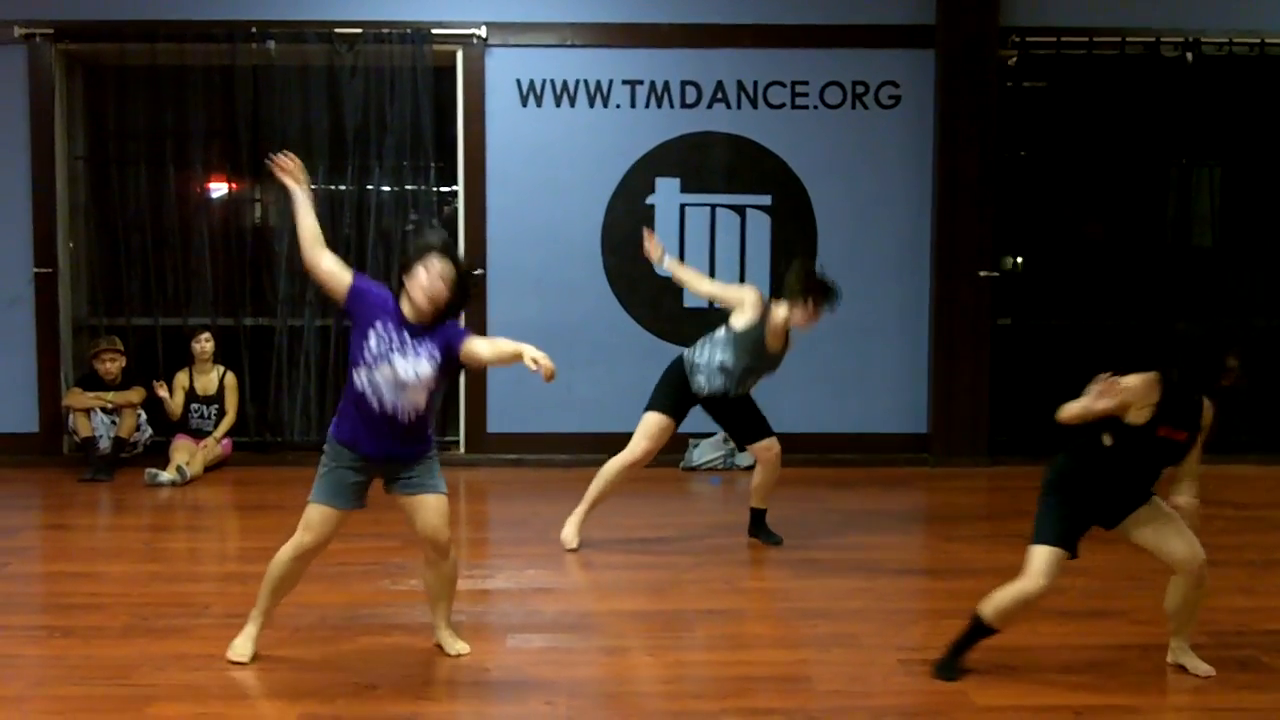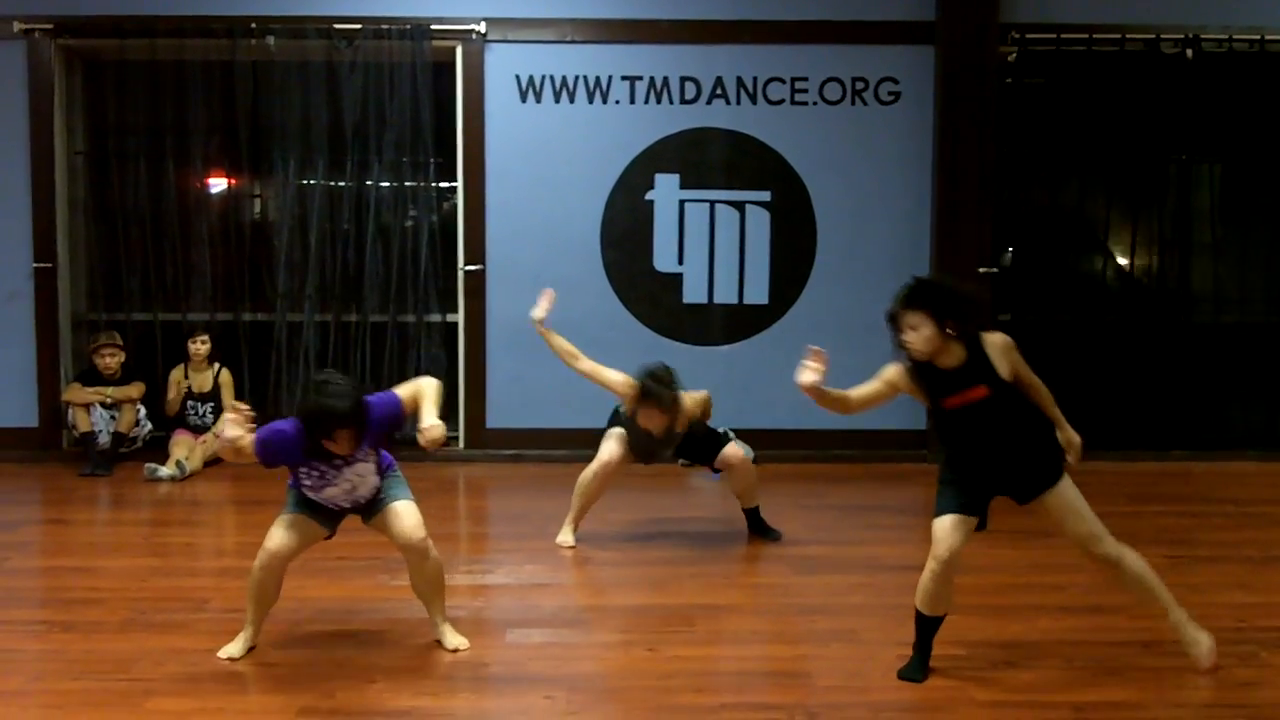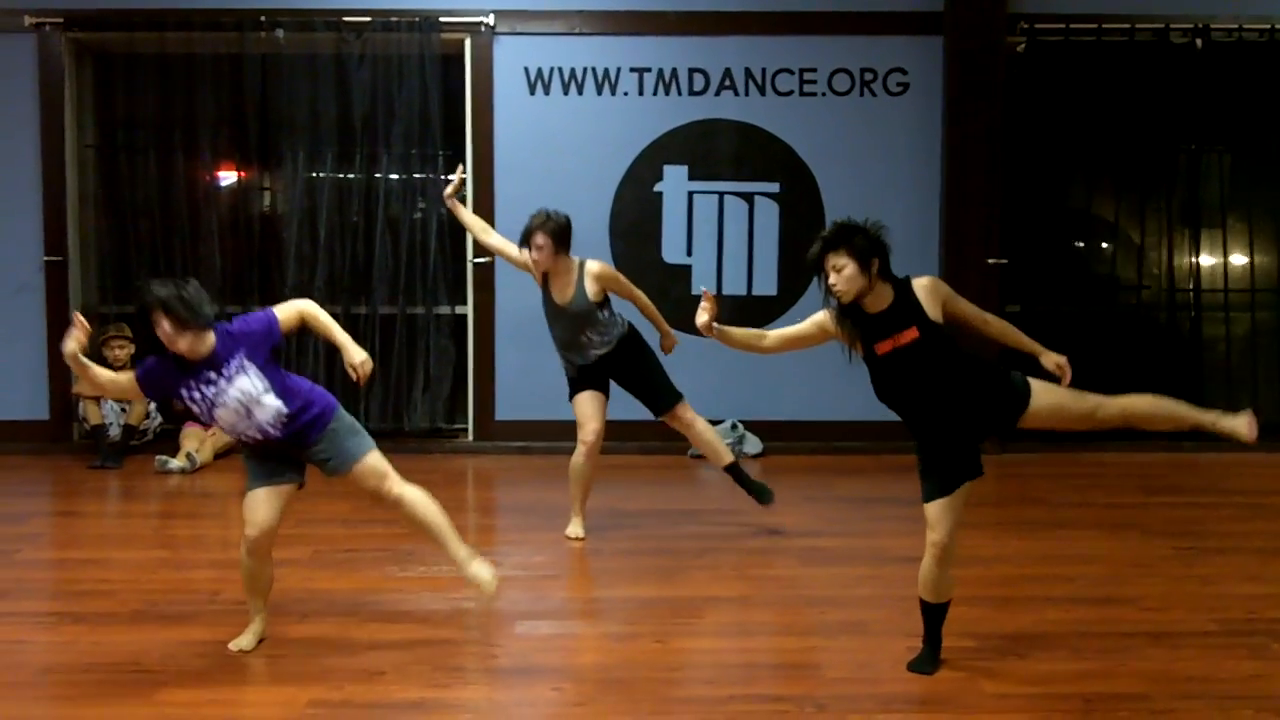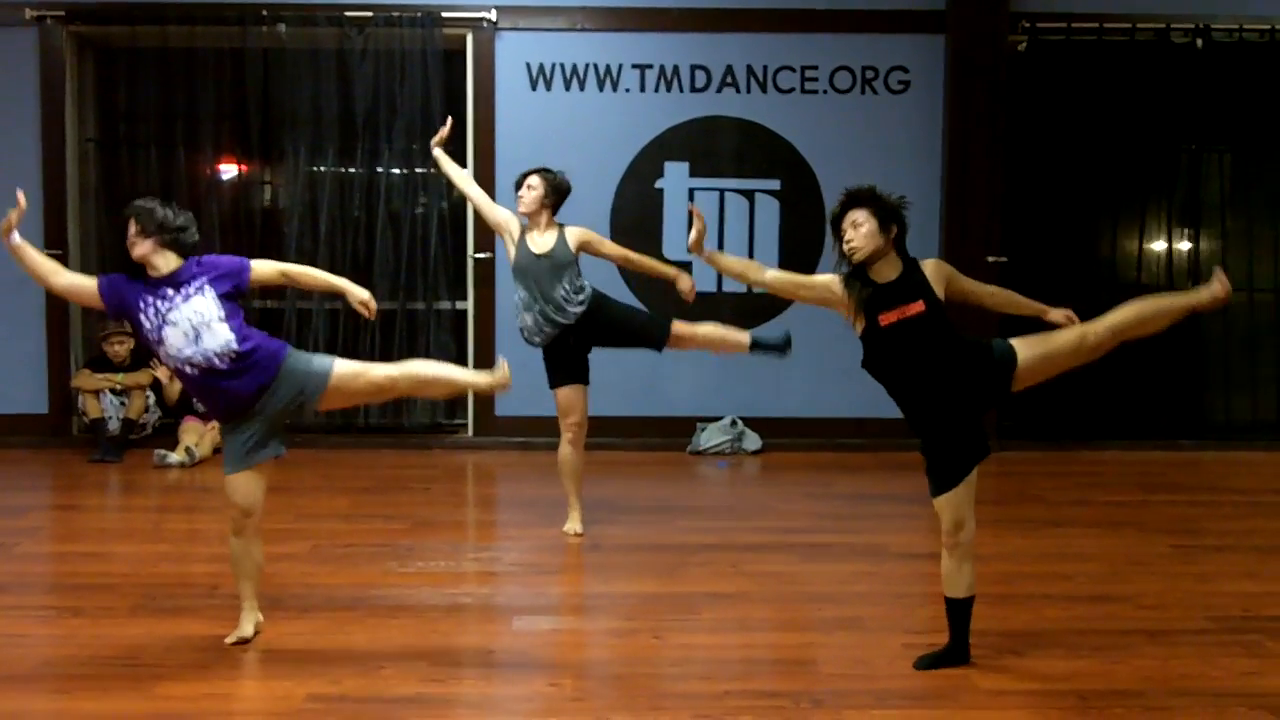
dt=0.5s
person 1, frame 1
left shoulder: (1203, 410)
right shoulder: (1145, 388)
left elbow: (1187, 469)
right elbow: (1067, 416)
left wrist: (1186, 495)
right wrist: (1092, 405)
left hip: (1125, 493)
right hip: (1074, 488)
left knee: (1192, 560)
right knee: (1034, 584)
left ankle: (1180, 649)
right ankle: (956, 651)
person 1, frame 2
left shoulder: (996, 346)
right shoulder: (907, 375)
left elbow: (1029, 382)
right elbow: (849, 404)
left wrist: (1062, 426)
right wrist: (816, 389)
left hip: (1027, 456)
right hip: (965, 470)
left knee: (1099, 543)
right knee: (943, 555)
left ankle: (1180, 621)
right ankle: (921, 654)
person 1, frame 3
left shoulder: (926, 290)
right shoulder: (838, 322)
left elbow: (983, 321)
right elbow: (767, 340)
left wrist: (1041, 351)
right wrist: (715, 330)
left hip: (991, 394)
right hip: (939, 434)
left knee: (1105, 410)
right knee: (939, 543)
left ankle: (1219, 421)
right ankle: (931, 646)
person 1, frame 4
left shoulder: (931, 272)
right shoulder: (841, 290)
left elbow: (986, 294)
right elbow: (764, 276)
left wrist: (1045, 310)
right wrist: (704, 252)
left hip: (985, 371)
right hip: (940, 418)
left knee: (1094, 335)
right knee: (956, 534)
left ankle: (1198, 299)
right ankle: (958, 645)
person 2, frame 1
left shoulder: (447, 333)
right shoulder: (372, 301)
left elbow: (488, 351)
right elbow: (315, 258)
left wrist: (527, 352)
right wrist: (300, 193)
left hip: (413, 454)
right hip: (351, 449)
left knee: (436, 539)
right knee: (307, 542)
left ankle: (443, 627)
right ankle: (253, 627)
person 2, frame 2
left shoulder: (372, 414)
right shoulder: (288, 436)
left elbow: (425, 383)
right elbow: (235, 454)
left wrist: (428, 417)
right wrist: (231, 438)
left hip: (379, 483)
right hip: (315, 500)
left knee: (416, 541)
right knee: (272, 553)
left ankle: (441, 624)
right ankle: (249, 632)
person 2, frame 3
left shoulder: (243, 333)
right shoulder: (167, 372)
left elbow: (302, 307)
right elbow: (111, 384)
left wrist: (348, 346)
right wrist: (76, 358)
left hip: (319, 422)
right hip: (268, 451)
left knee: (390, 487)
right knee: (256, 535)
left ankle: (464, 557)
right ankle: (256, 623)
person 2, frame 4
left shoulder: (211, 269)
right shoulder: (130, 291)
left elbow: (282, 271)
right elbow: (62, 281)
left wrist: (346, 286)
left hip: (281, 374)
right hip: (239, 414)
left knee: (385, 379)
right knee: (242, 515)
left ankle: (482, 380)
right ankle: (249, 614)
person 3, frame 1
left shoulder: (785, 340)
right shoulder: (753, 303)
right elbow: (701, 286)
right wrist: (662, 259)
left hip: (728, 393)
right hip: (685, 378)
left knee: (770, 451)
right knee: (639, 453)
left ankle: (757, 523)
right ankle: (576, 520)
person 3, frame 2
left shoulder: (687, 405)
right shoulder: (629, 389)
left elbow: (705, 397)
right elbow: (579, 361)
left wrist: (701, 424)
right wrist: (541, 324)
left hip: (674, 437)
right hip: (628, 426)
left knee: (738, 458)
right knee: (606, 461)
left ankle: (755, 521)
right ankle: (569, 526)
person 3, frame 3
left shoulder: (595, 272)
right shoulder: (537, 269)
left elbow: (636, 296)
right elbow: (488, 237)
left wrist: (665, 330)
right wrist: (453, 201)
left hip: (623, 349)
right hip: (582, 365)
left knee: (681, 414)
right knee: (589, 439)
left ankle: (744, 478)
right ankle: (576, 518)
person 3, frame 4
left shoulder: (574, 236)
right shoulder: (512, 229)
left elbow: (625, 256)
right elbow: (470, 189)
left wrist: (676, 274)
right wrist: (438, 150)
left hip: (593, 315)
right hip: (557, 341)
left knee: (680, 334)
right knee: (572, 428)
left ankle: (760, 344)
right ankle: (574, 513)
